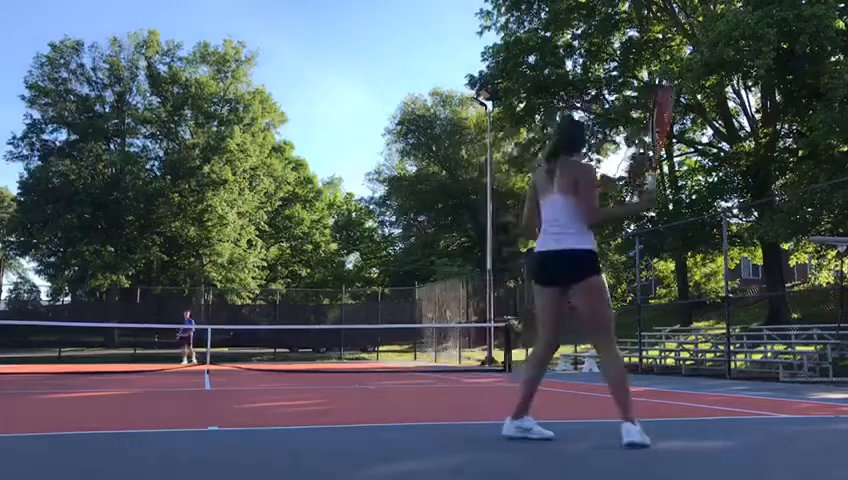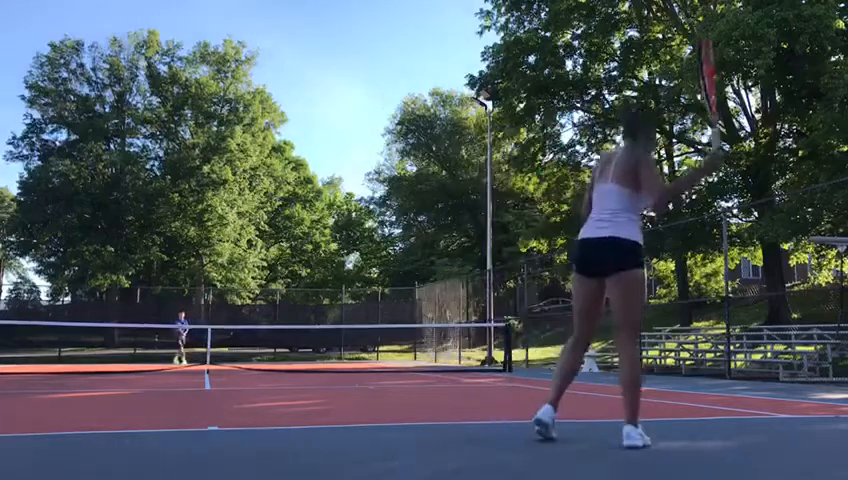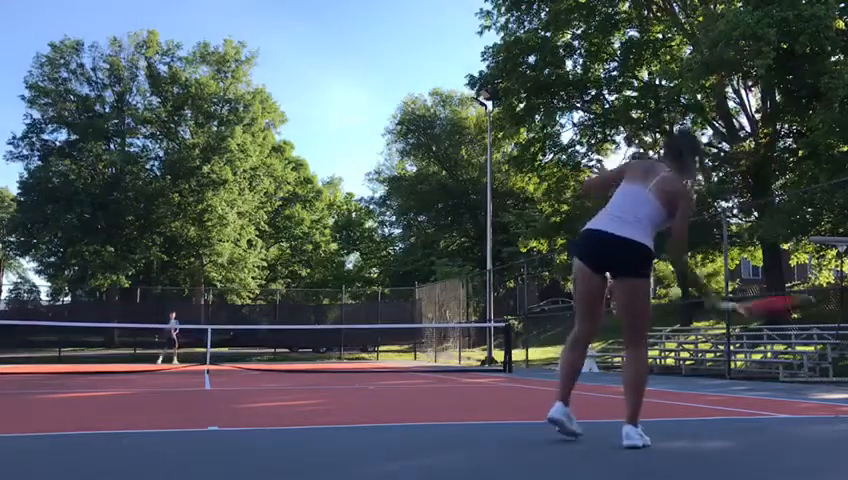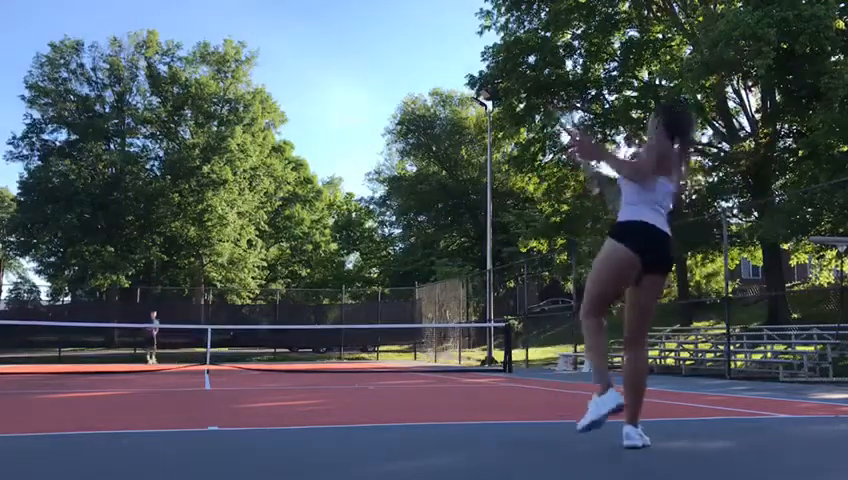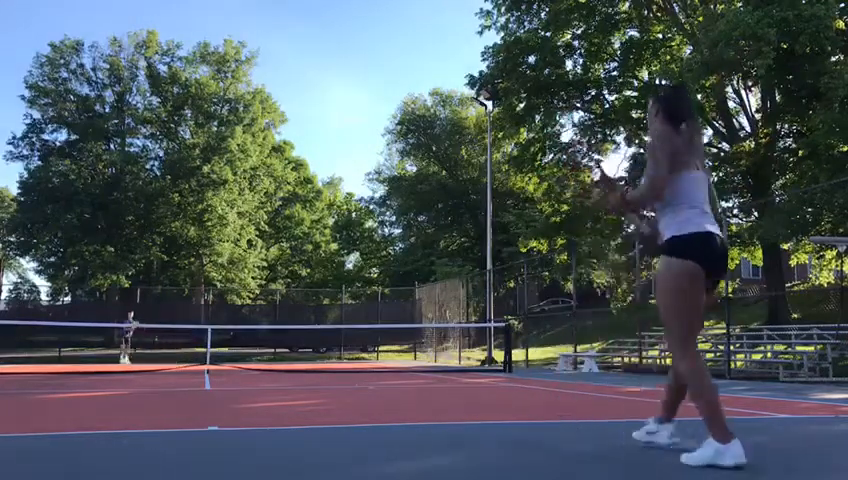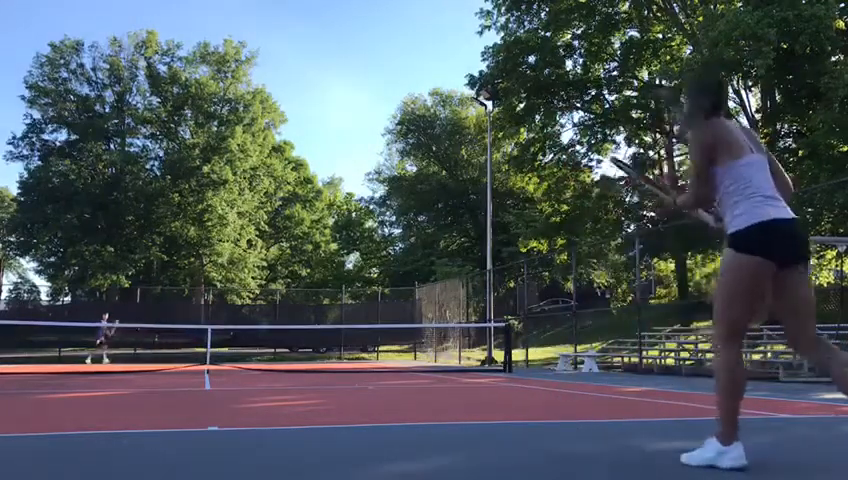
dt=0.5s
person 1, frame 1
left shoulder: (540, 175)
right shoulder: (583, 171)
left elbow: (528, 223)
right elbow: (592, 217)
right wrist: (635, 207)
left hip: (544, 259)
right hip: (578, 258)
left knee: (545, 343)
right knee: (606, 343)
left ankle: (518, 419)
right ankle: (629, 425)
person 1, frame 2
left shoulder: (603, 161)
right shoulder: (642, 159)
right elbow: (660, 199)
right wrist: (703, 169)
left hip: (586, 246)
right hip: (621, 249)
left knee: (580, 337)
right knee: (627, 340)
left ankle: (549, 408)
right ankle: (631, 427)
person 1, frame 3
left shoulder: (637, 165)
right shoulder: (682, 191)
left elbow: (590, 188)
right elbow: (676, 252)
left wrist: (606, 182)
right wrist: (696, 282)
left hip: (593, 239)
right hip: (633, 252)
left knee: (583, 328)
right knee: (635, 343)
left ankle: (561, 405)
right ankle: (632, 427)
person 1, frame 4
left shoulder: (656, 146)
right shoulder: (678, 167)
left elbow: (639, 172)
left wrist: (601, 154)
left hip: (632, 235)
right hip: (661, 244)
left knee: (591, 313)
right knee: (636, 338)
left ankle: (606, 392)
right ankle: (632, 426)
person 1, frame 5
left shoulder: (661, 139)
right shoulder: (692, 146)
left elbow: (652, 192)
left wrist: (622, 200)
right wrist: (662, 219)
left hip: (685, 248)
right hip: (712, 244)
left knee: (680, 346)
right knee: (682, 344)
left ankle: (723, 442)
right ankle: (662, 424)
person 1, frame 6
left shoulder: (705, 132)
right shoulder: (747, 134)
left elbow: (696, 198)
right elbow: (786, 187)
left wrist: (679, 201)
left hip: (754, 237)
right hip: (789, 231)
left knee: (727, 339)
right knee: (807, 340)
left ankle: (727, 444)
